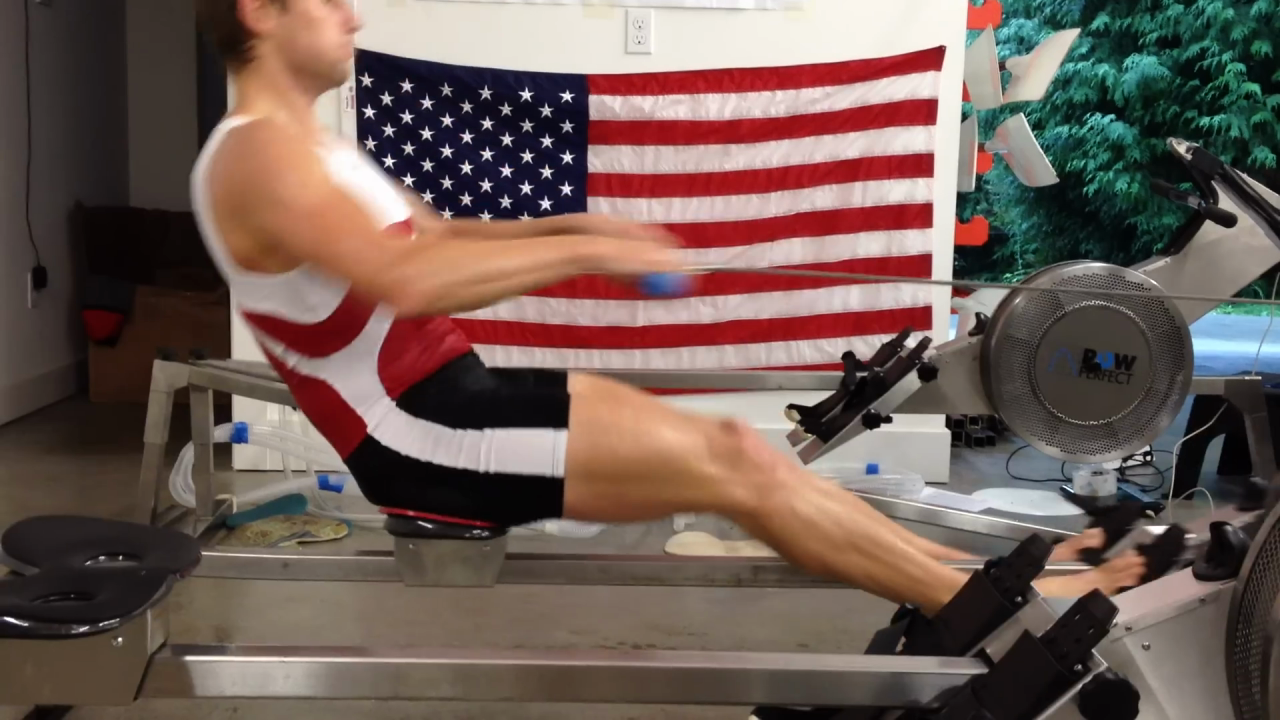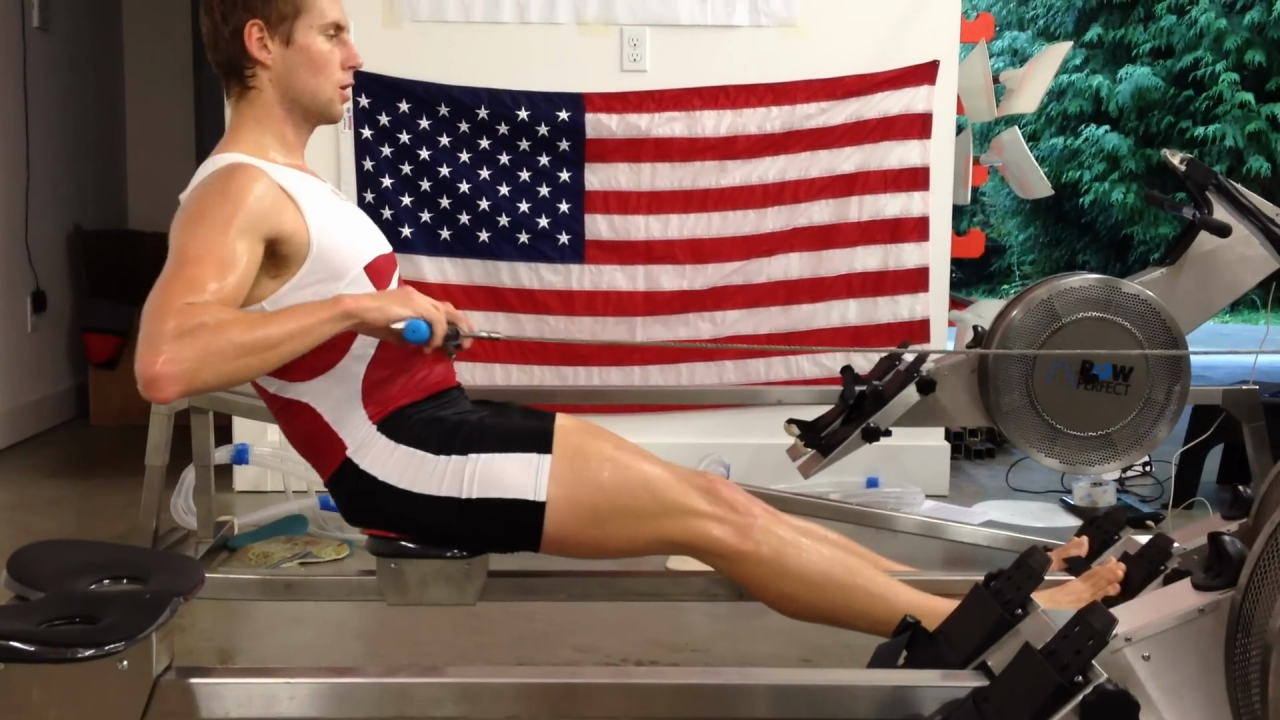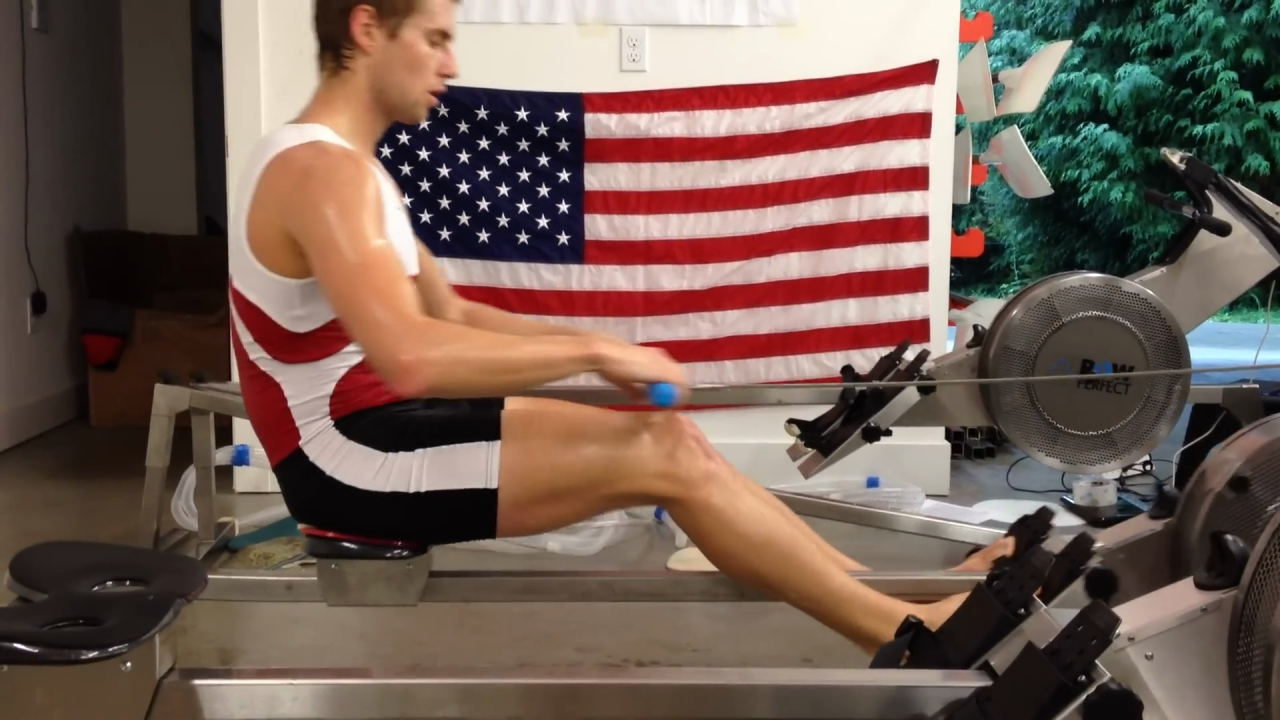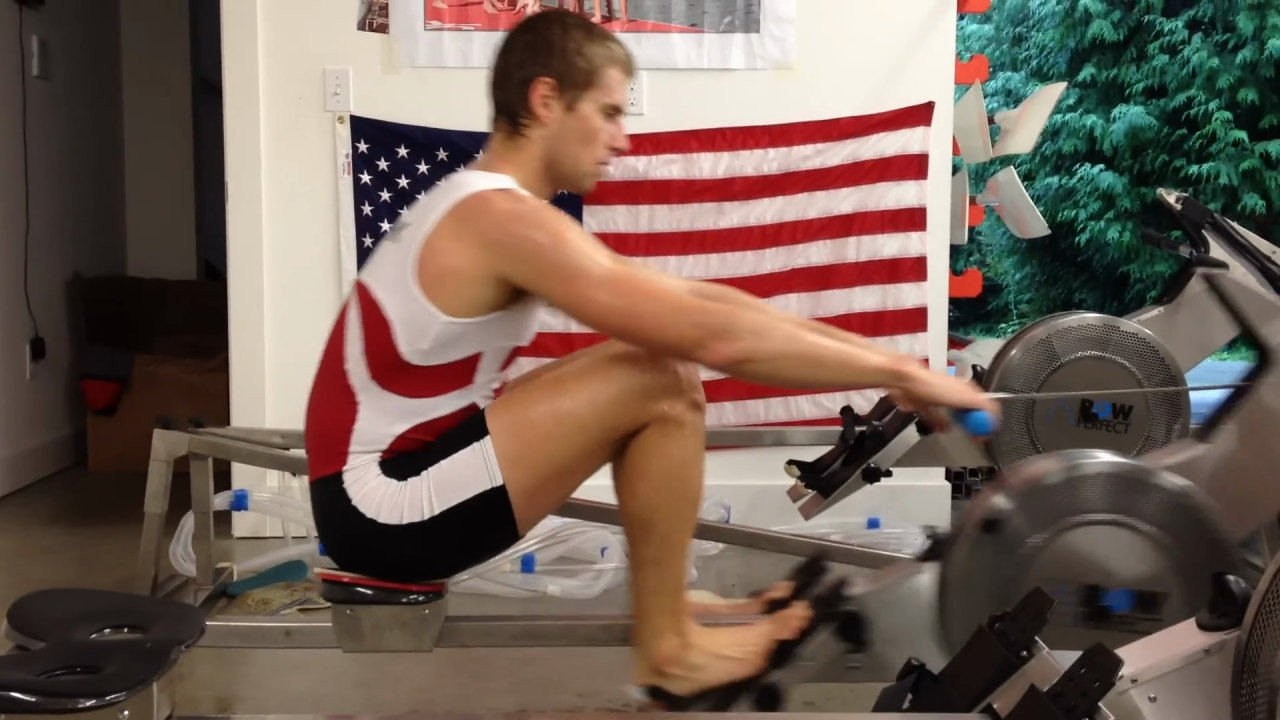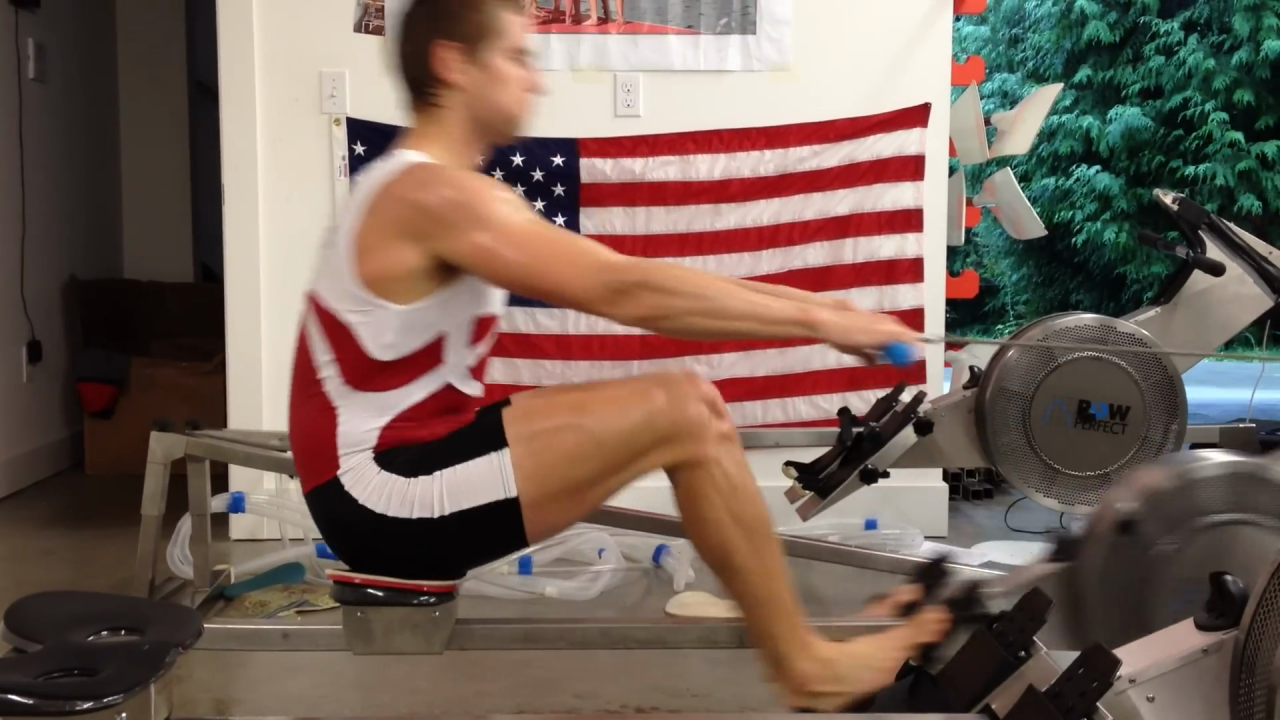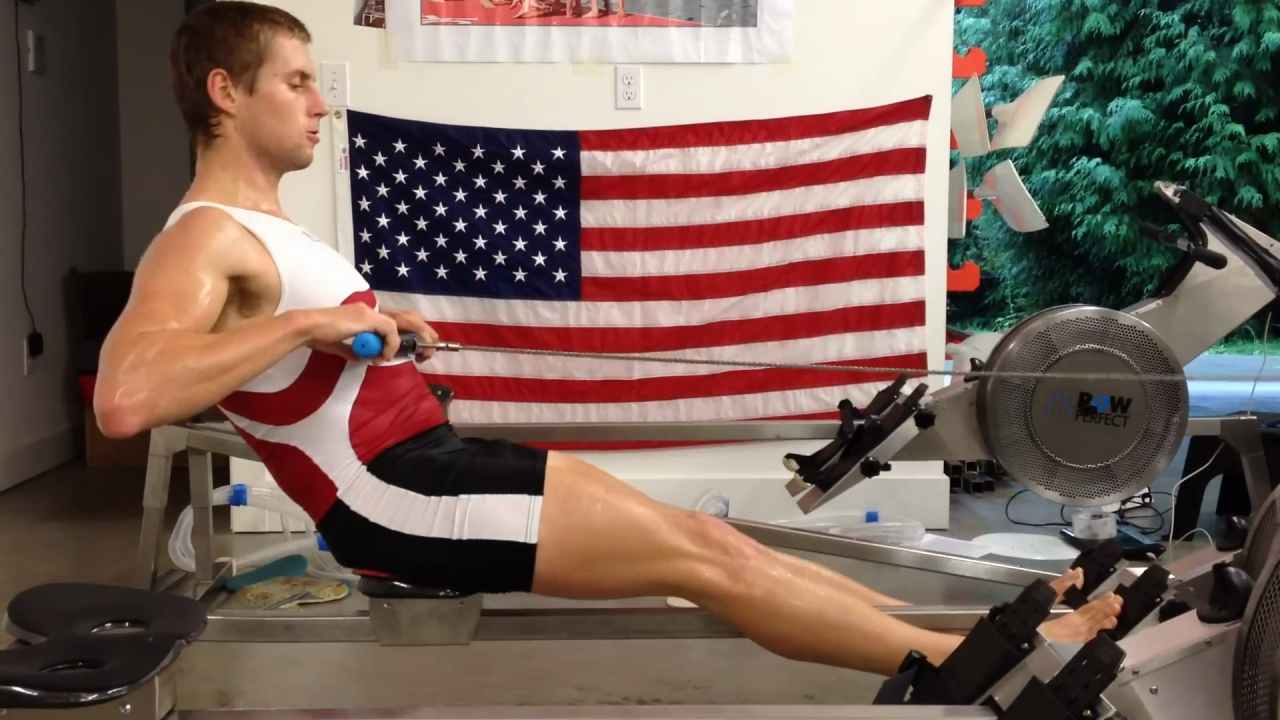
dt=0.7s
person 1, frame 1
left shoulder: (298, 146)
right shoulder: (261, 152)
left elbow: (420, 263)
right elbow: (415, 282)
left wrist: (569, 234)
right wrist: (583, 249)
left hip: (452, 396)
right hip: (424, 436)
left knee: (730, 445)
right knee: (734, 468)
left ankle: (983, 570)
person 1, frame 2
left shoulder: (277, 183)
right shoulder: (237, 195)
right elbow: (164, 365)
left wrist: (398, 315)
right wrist: (354, 307)
left hip: (435, 428)
right hip: (407, 463)
left knee: (709, 497)
right knee: (711, 514)
left ankle: (965, 599)
person 1, frame 3
left shoulder: (328, 159)
right shoulder: (324, 173)
left elbow: (449, 312)
right elbow: (419, 354)
left wrist: (587, 346)
right wrist: (592, 350)
left hip: (371, 434)
right hip: (351, 468)
left knee: (670, 443)
right knee: (671, 459)
left ankle: (881, 594)
right ankle: (902, 631)
person 1, frame 4
left shoulder: (483, 207)
right shoulder: (507, 221)
left elbow: (689, 301)
right elbow: (716, 338)
right wrist: (898, 371)
left hip: (387, 490)
right hip: (384, 514)
left knee: (651, 359)
right knee: (663, 382)
right ankle: (669, 646)
person 1, frame 5
left shoulder: (443, 190)
right shoulder: (428, 195)
left elbow: (616, 278)
right elbow: (625, 290)
left wrist: (782, 300)
right wrist: (816, 321)
left hip: (405, 473)
right hip: (381, 503)
left knee: (683, 410)
right knee: (685, 405)
left ankle: (789, 626)
right ankle: (807, 665)
person 1, frame 6
left shoulder: (257, 231)
right shoulder: (203, 243)
right elbow: (122, 399)
left wrist: (368, 325)
right wrist: (303, 322)
left hip: (425, 464)
right hip: (399, 501)
left knee: (701, 538)
right knee: (701, 555)
left ankle: (971, 635)
